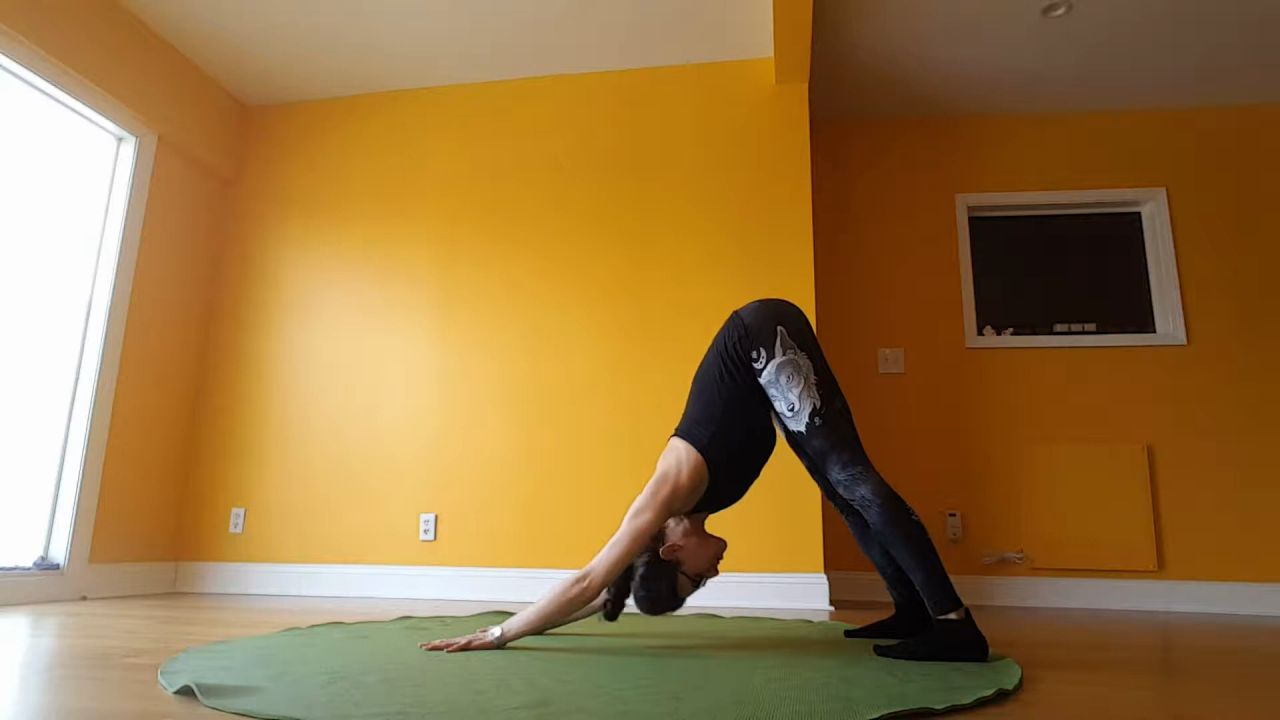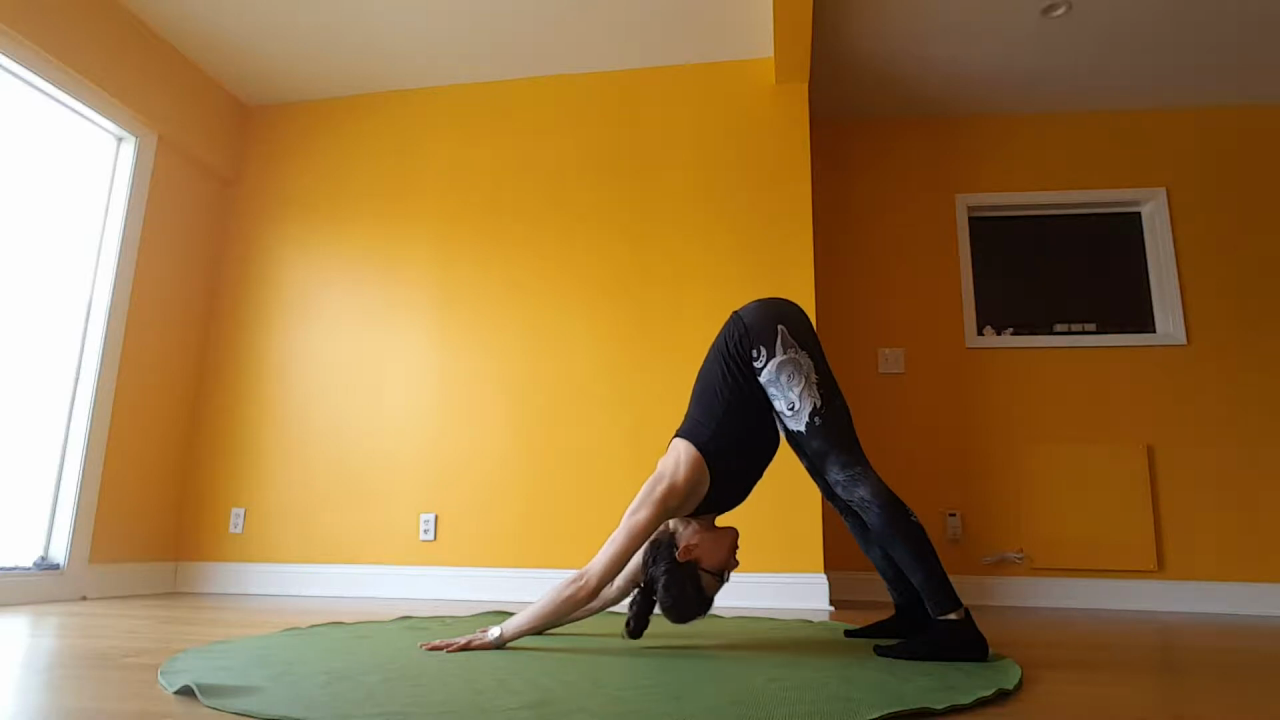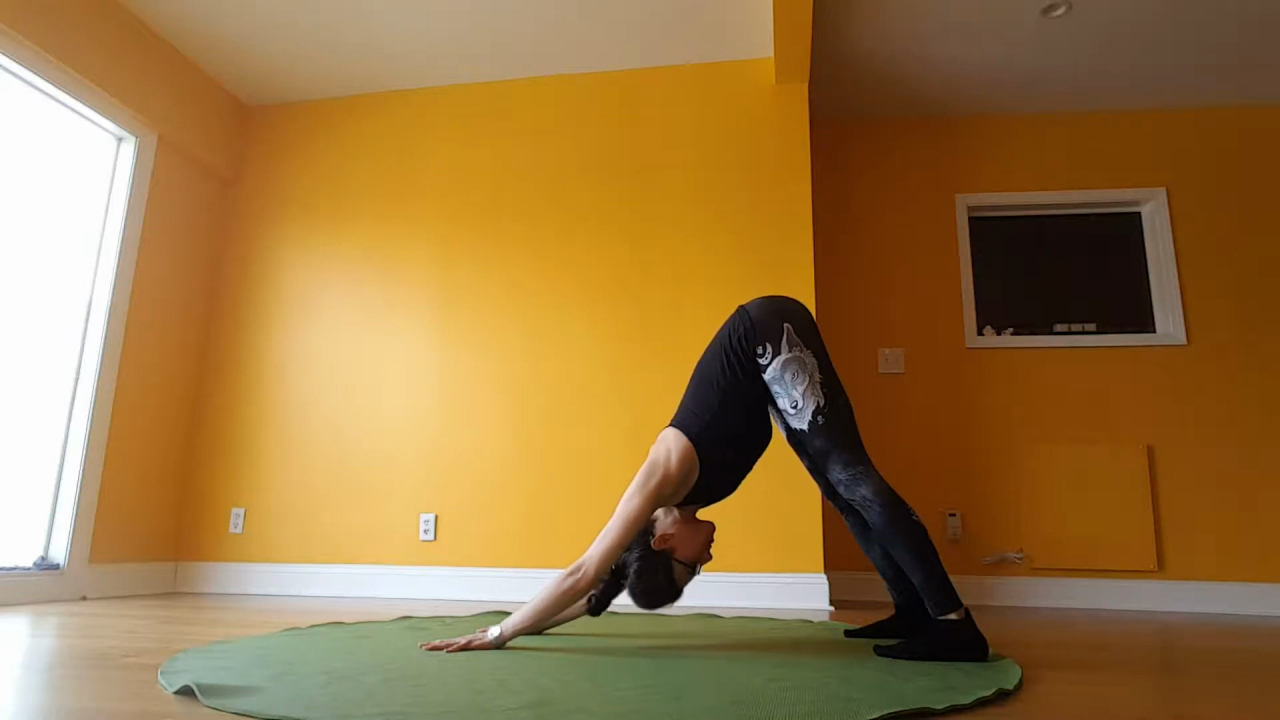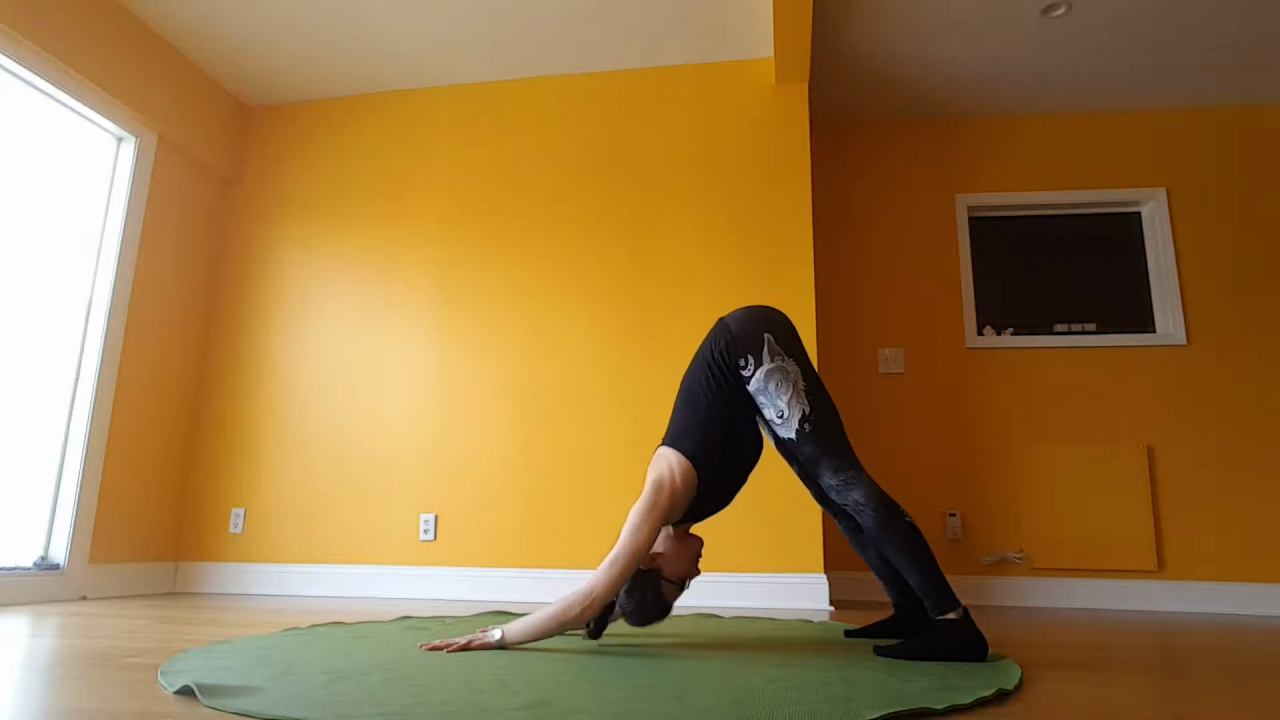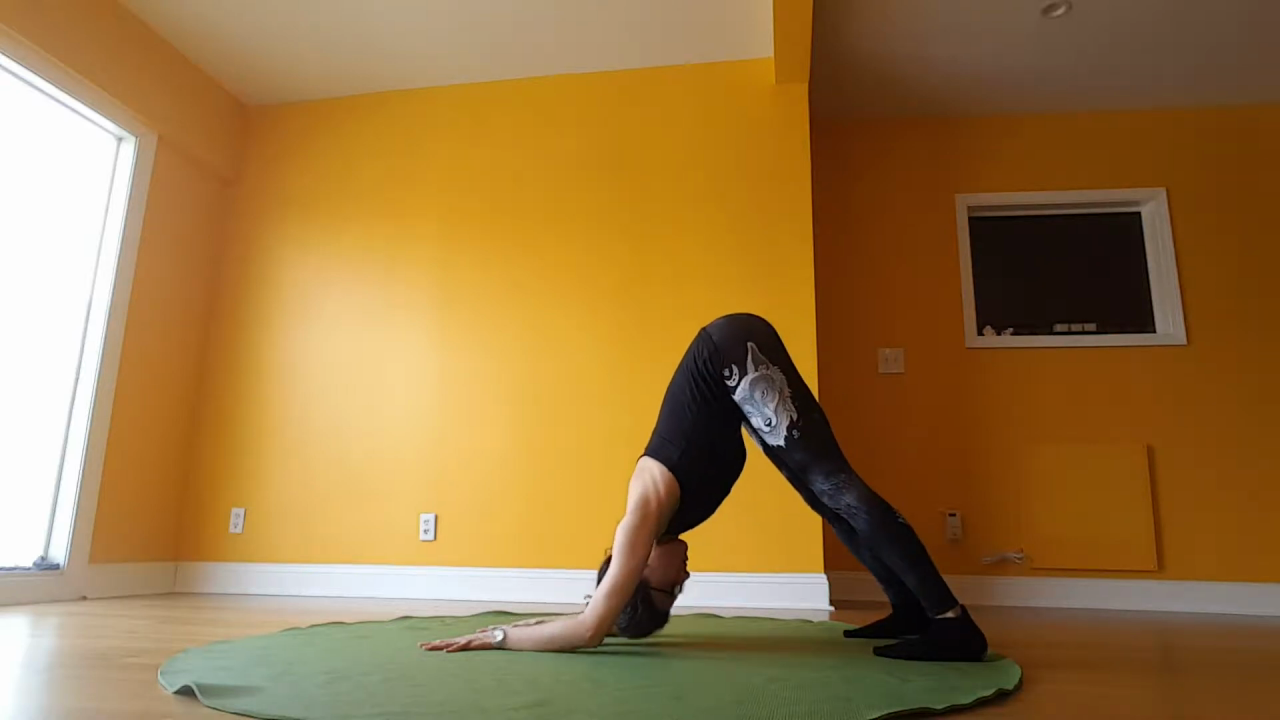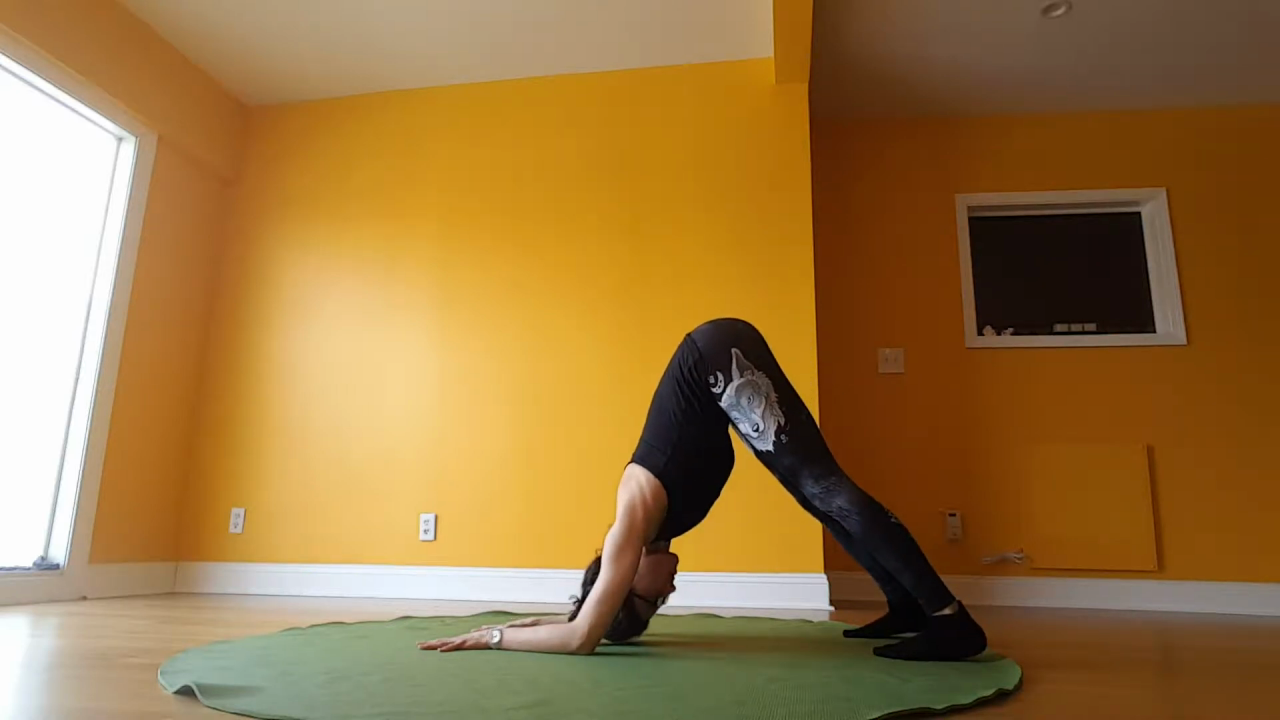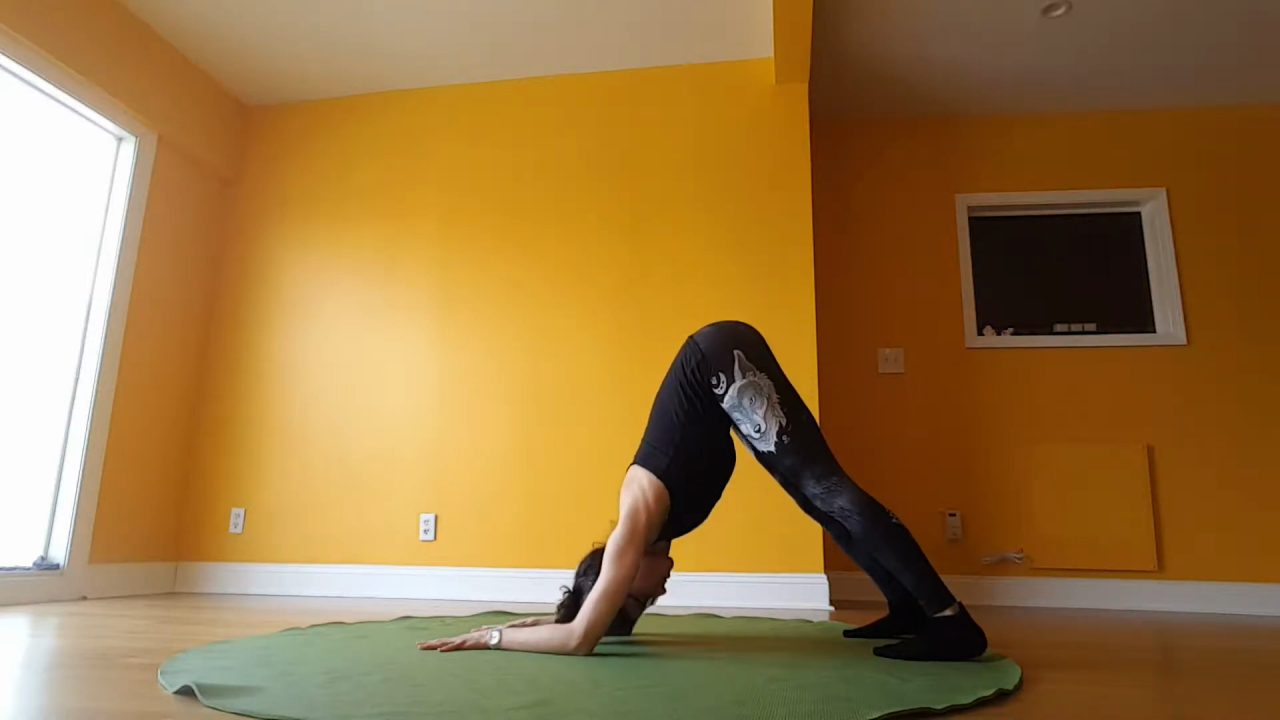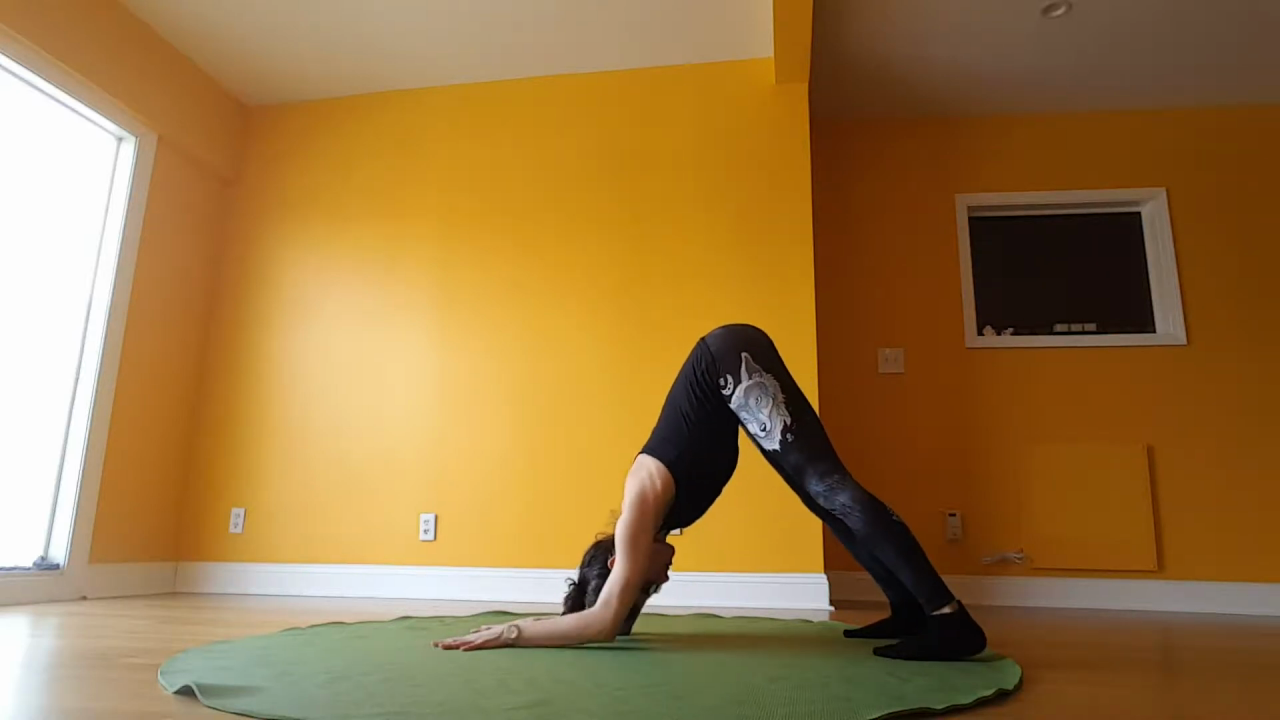
dt=0.4s
person 1, frame 1
left shoulder: (673, 493)
right shoulder: (678, 499)
left elbow: (587, 583)
right elbow: (600, 586)
right wrist: (532, 625)
left hip: (764, 337)
right hip: (763, 348)
left knee: (850, 479)
right knee: (843, 486)
left ankle: (953, 622)
right ankle: (915, 609)
person 1, frame 2
left shoulder: (674, 490)
left elbow: (587, 585)
right elbow: (607, 587)
right wrist: (528, 626)
left hip: (765, 336)
right hip: (765, 347)
left knee: (848, 479)
right knee: (844, 487)
left ankle: (953, 622)
right ankle: (914, 609)
person 1, frame 3
left shoulder: (664, 480)
right shoulder: (671, 490)
left elbow: (582, 576)
right elbow: (592, 582)
right wrist: (531, 624)
left hip: (769, 335)
right hip: (767, 349)
left knee: (850, 479)
right knee: (842, 486)
left ankle: (953, 623)
right ankle: (914, 609)
person 1, frame 4
left shoulder: (663, 497)
right shoulder: (670, 502)
left elbow: (588, 601)
right elbow: (596, 602)
left wrist: (498, 636)
right wrist: (512, 627)
left hip: (751, 344)
right hip: (750, 356)
left knee: (841, 482)
right knee: (834, 490)
left ankle: (951, 621)
right ankle: (913, 609)
person 1, frame 5
left shoulder: (644, 515)
right shoulder: (652, 517)
left elbow: (591, 629)
right elbow: (598, 613)
left wrist: (499, 637)
right wrist: (530, 623)
left hip: (735, 352)
right hip: (733, 360)
left knee: (833, 487)
right knee: (827, 492)
left ankle: (949, 620)
right ankle: (912, 607)
person 1, frame 6
left shoulder: (634, 522)
right shoulder: (647, 525)
left elbow: (583, 638)
right elbow: (589, 616)
left wrist: (494, 635)
right wrist: (527, 620)
left hip: (720, 358)
right hip: (720, 364)
left knee: (823, 488)
right knee: (819, 494)
left ankle: (947, 618)
right ankle: (908, 604)
person 1, frame 7
left shoulder: (637, 524)
right shoulder: (648, 526)
left elbow: (579, 640)
right elbow: (586, 614)
left wrist: (492, 637)
right wrist: (526, 621)
left hip: (722, 362)
right hip: (722, 368)
left knee: (825, 490)
right knee: (820, 496)
left ankle: (949, 620)
right ankle: (909, 607)
person 1, frame 8
left shoulder: (640, 508)
right shoulder: (647, 513)
left elbow: (605, 623)
right elbow: (604, 611)
left wrist: (512, 632)
right wrist: (530, 620)
left hip: (732, 363)
right hip: (730, 371)
left knee: (828, 487)
right knee: (823, 495)
left ankle: (947, 618)
right ankle: (909, 608)
